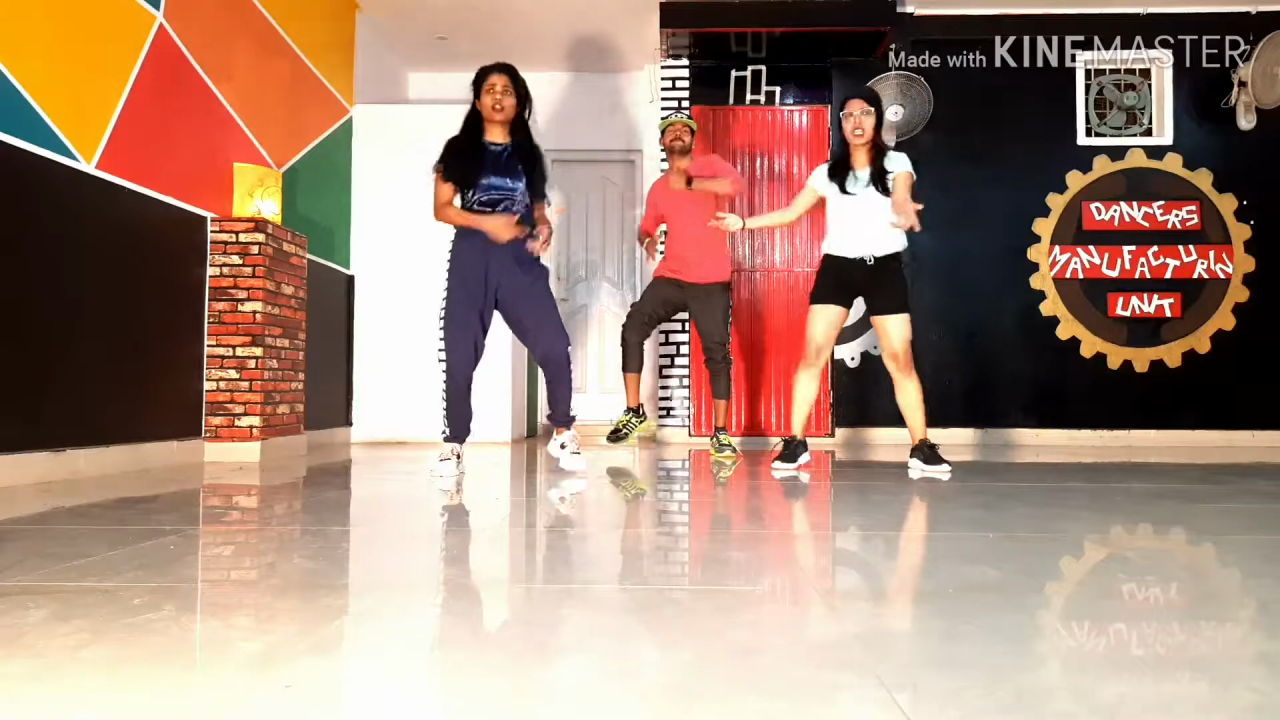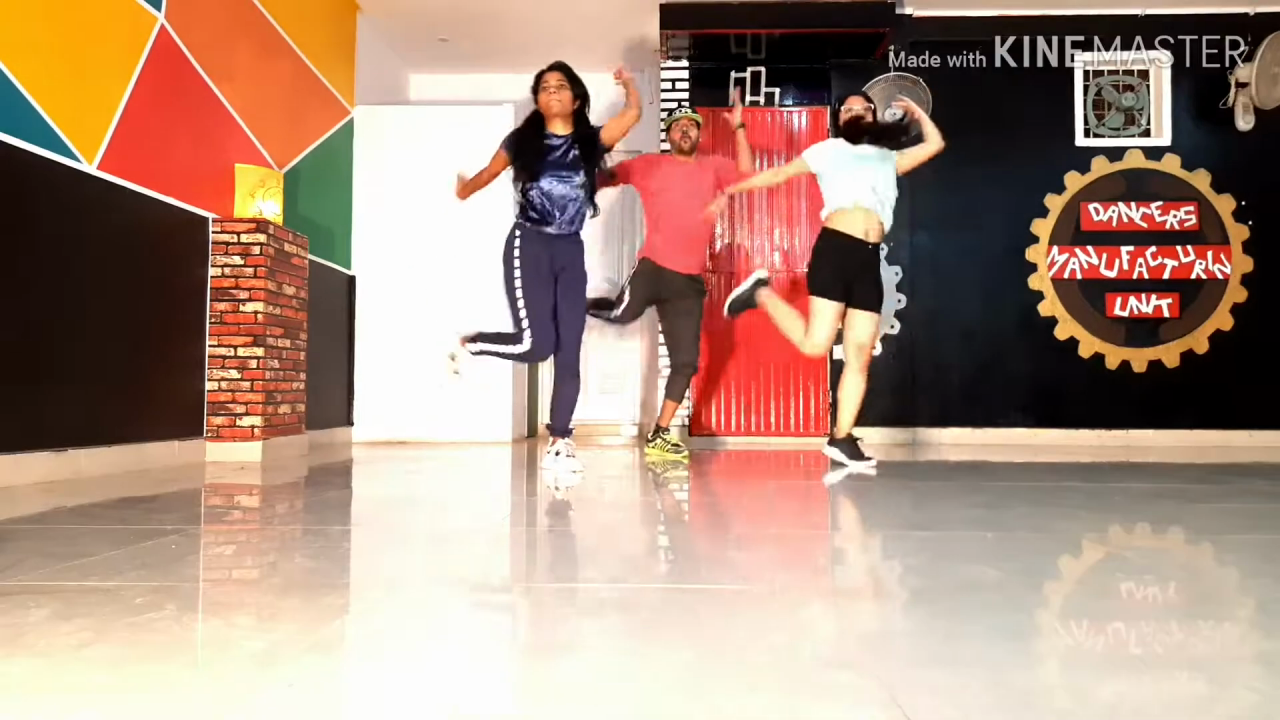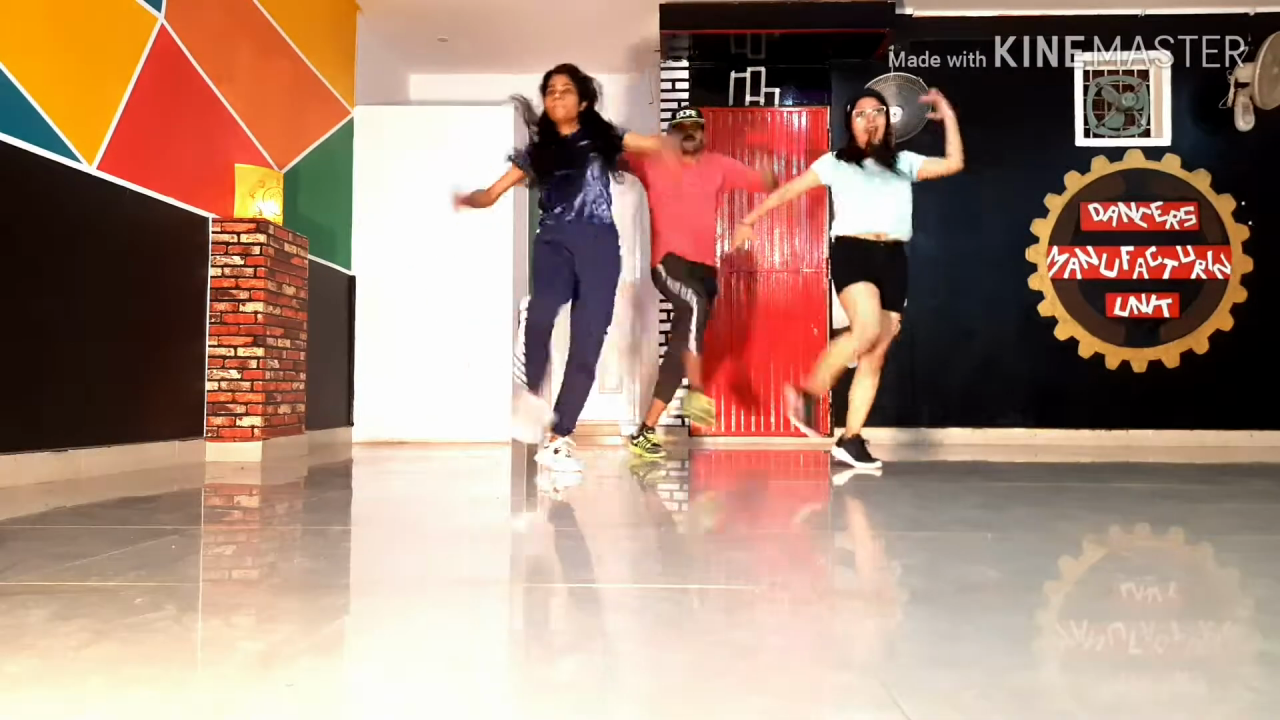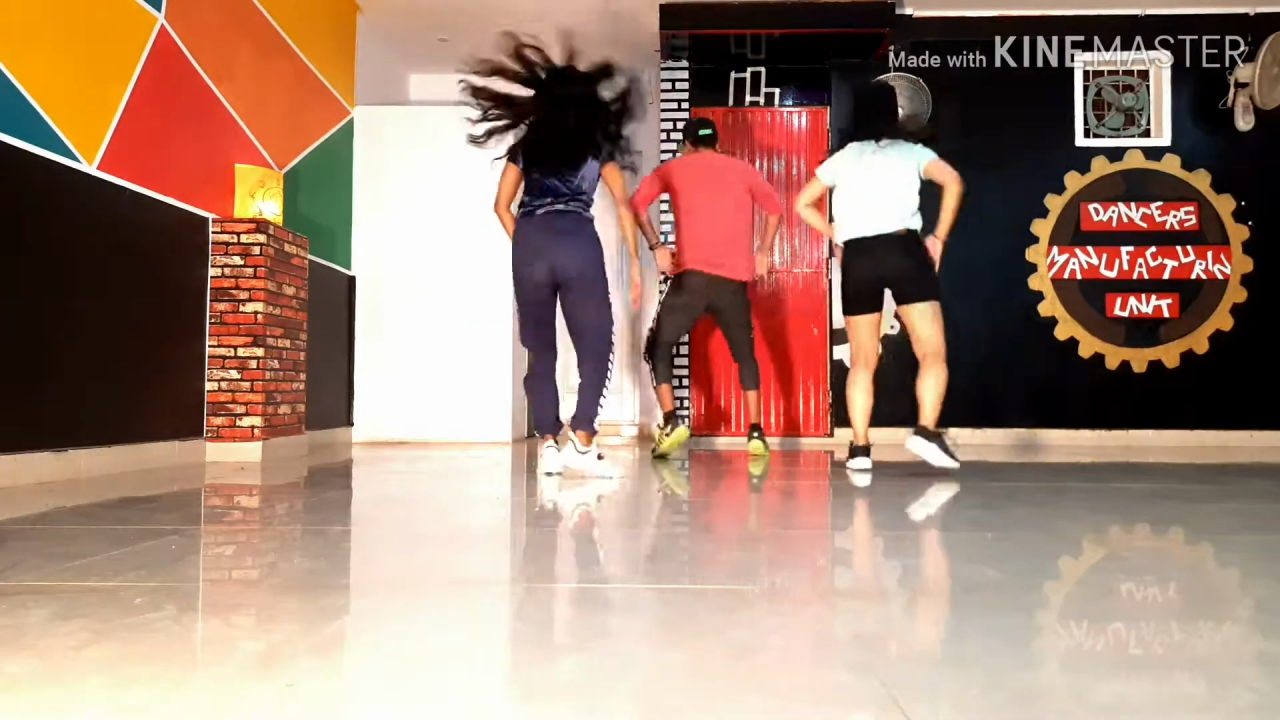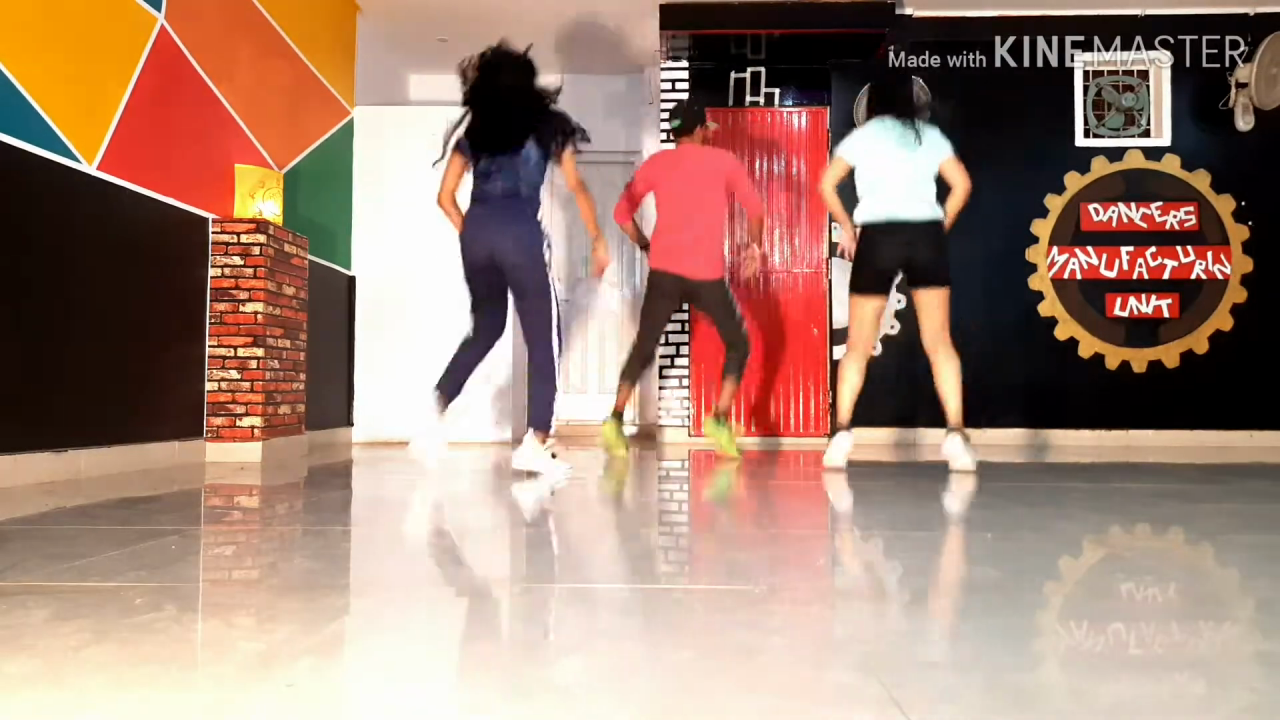
dt=0.7s
person 1, frame 1
left shoulder: (528, 153)
right shoulder: (459, 149)
left elbow: (539, 213)
right elbow: (442, 207)
left wrist: (543, 232)
right wrist: (484, 221)
left hip: (521, 257)
right hip: (473, 254)
left knee: (552, 344)
right knee: (459, 353)
left ankle: (563, 431)
right ankle: (454, 445)
person 1, frame 2
left shoulder: (591, 141)
right shoulder: (523, 140)
left elbow: (633, 114)
right elbow: (488, 174)
left wrist: (629, 86)
left hip: (569, 253)
right hip: (529, 245)
left knee: (569, 351)
right knee: (534, 342)
left ankle: (560, 442)
right ankle: (470, 344)
person 1, frame 3
left shoulder: (603, 137)
right shoulder: (537, 152)
left elbow: (653, 147)
right elbow: (494, 192)
left wrist: (664, 148)
right wrist: (471, 199)
left hip: (598, 243)
right hip: (552, 241)
left knee: (587, 347)
right knee: (541, 311)
left ankle: (559, 442)
right ankle: (530, 395)
person 1, frame 4
left shoulder: (527, 142)
right shoulder: (598, 143)
left elbow: (502, 205)
right elbow: (622, 204)
right wrist: (634, 263)
left hip: (530, 246)
right hip: (578, 243)
left knee: (540, 353)
right knee: (596, 349)
left ankle: (549, 443)
right ankle: (582, 441)
person 1, frame 5
left shoulder: (478, 131)
right shoulder: (545, 126)
left elbow: (444, 195)
right elbow: (577, 188)
right wrist: (599, 243)
left hip: (477, 235)
right hip: (519, 234)
left knee: (485, 328)
right knee: (543, 343)
left ankle: (441, 400)
right ankle: (537, 443)
person 2, frame 1
left shoulder: (896, 162)
right shoulder: (827, 172)
left elbow: (901, 196)
right elbow: (789, 213)
left wrist: (906, 209)
right wrist: (743, 222)
left hip: (883, 269)
right hip: (836, 268)
left knee: (901, 361)
right knee: (813, 354)
left ankle: (922, 446)
right ankle: (796, 442)
person 2, frame 2
left shoulder: (888, 158)
right shoulder: (830, 149)
left elbow: (935, 144)
right elbow: (778, 174)
left wrist: (916, 112)
right wrist: (729, 191)
left hip: (867, 259)
right hip: (835, 248)
left knee: (860, 357)
right knee: (815, 346)
left ankle: (841, 437)
right ankle: (761, 291)
person 2, frame 3
left shoulder: (902, 162)
right shoulder: (839, 162)
left elbow: (954, 163)
right elbow: (788, 190)
left wrist: (947, 115)
right wrist: (751, 220)
left hip: (891, 261)
right hip: (851, 256)
left knee: (875, 358)
right knee: (868, 330)
left ankle: (850, 440)
right ankle: (810, 393)
person 2, frame 4
left shoulder: (841, 158)
right shoulder: (911, 151)
left elbow: (802, 205)
right elbow: (953, 182)
left wrist: (838, 237)
right wrist: (938, 237)
left hip: (857, 258)
right hip: (903, 251)
left knee: (862, 363)
right knee: (933, 354)
left ankle: (859, 446)
right ankle: (927, 430)
person 2, frame 5
left shoulder: (861, 137)
right shoulder: (929, 135)
left elbow: (826, 186)
right elbow: (962, 183)
left wrist: (849, 229)
right wrist: (940, 226)
left hip: (877, 240)
right hip: (926, 238)
left knee: (858, 347)
right knee: (939, 344)
left ankle: (843, 432)
right ankle: (957, 436)
person 3, frame 1
left shoulder: (708, 163)
right shoulder: (658, 187)
left elbow: (735, 185)
right elbow: (646, 227)
left wrist: (689, 182)
right wrist: (647, 240)
left hip: (712, 281)
right hip: (669, 277)
left knee: (717, 354)
right knee: (632, 329)
left ankle: (721, 433)
right ankle: (633, 412)
person 3, frame 2
left shoulder: (713, 166)
right shoulder: (648, 164)
left elbow: (747, 175)
right elbow: (608, 177)
left wrist: (739, 129)
left hip: (690, 280)
right hip: (653, 266)
left knee: (686, 360)
right knee: (622, 312)
left ankle: (660, 434)
person 3, frame 3
left shoulder: (717, 164)
right shoulder: (653, 163)
left elbow: (760, 183)
left wrist: (772, 181)
left hip: (704, 267)
right hip: (668, 259)
left knee: (679, 352)
right knee: (694, 305)
left ankle: (645, 431)
right ankle: (698, 391)
person 3, frame 4
left shoulder: (672, 169)
right shoulder: (742, 169)
left elbow: (636, 203)
right elbow: (775, 207)
left wrist: (657, 246)
right wrist: (763, 251)
left hip: (692, 274)
right hip: (734, 277)
left knee: (657, 348)
right knee: (744, 353)
left ankle: (671, 421)
right ankle: (756, 431)
person 3, frame 5
left shoulder: (656, 164)
right shoulder: (723, 160)
left elbow: (622, 211)
right elbow: (754, 206)
left wrist: (646, 245)
right wrist: (755, 246)
left hip: (664, 273)
right hip: (706, 275)
left knee: (643, 347)
right knee: (738, 343)
left ankle: (617, 418)
right ankle: (720, 418)
